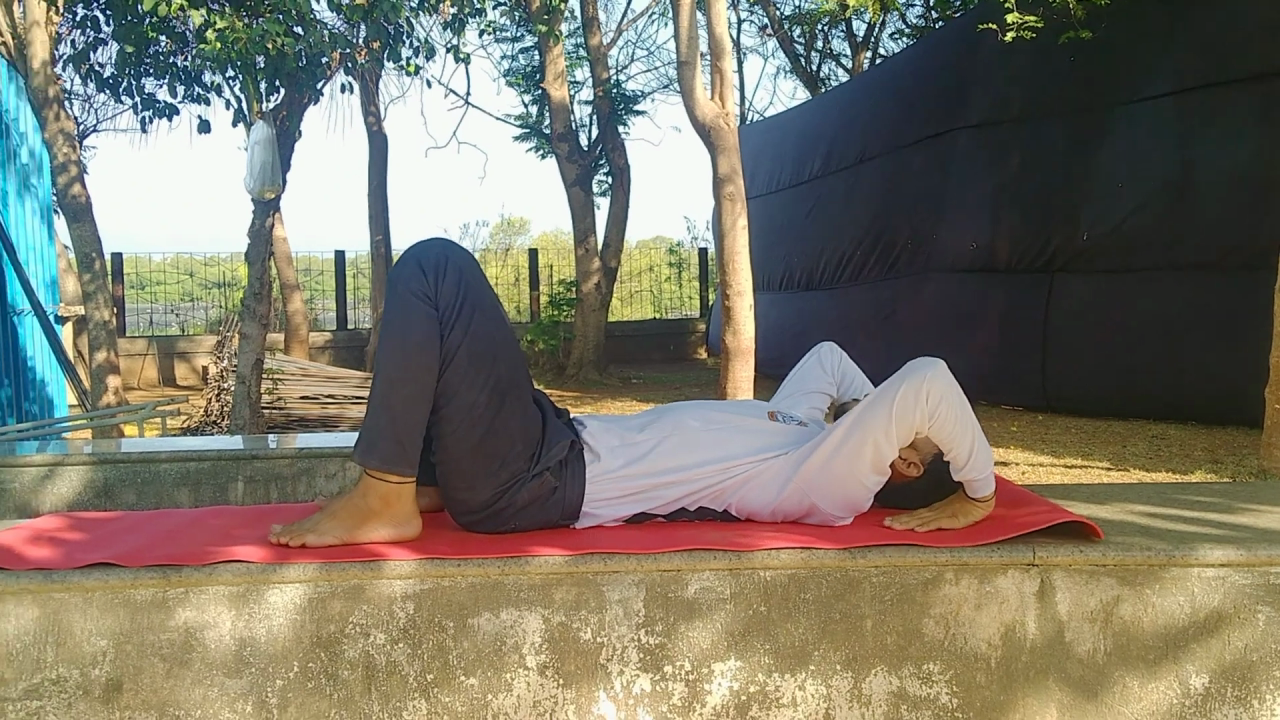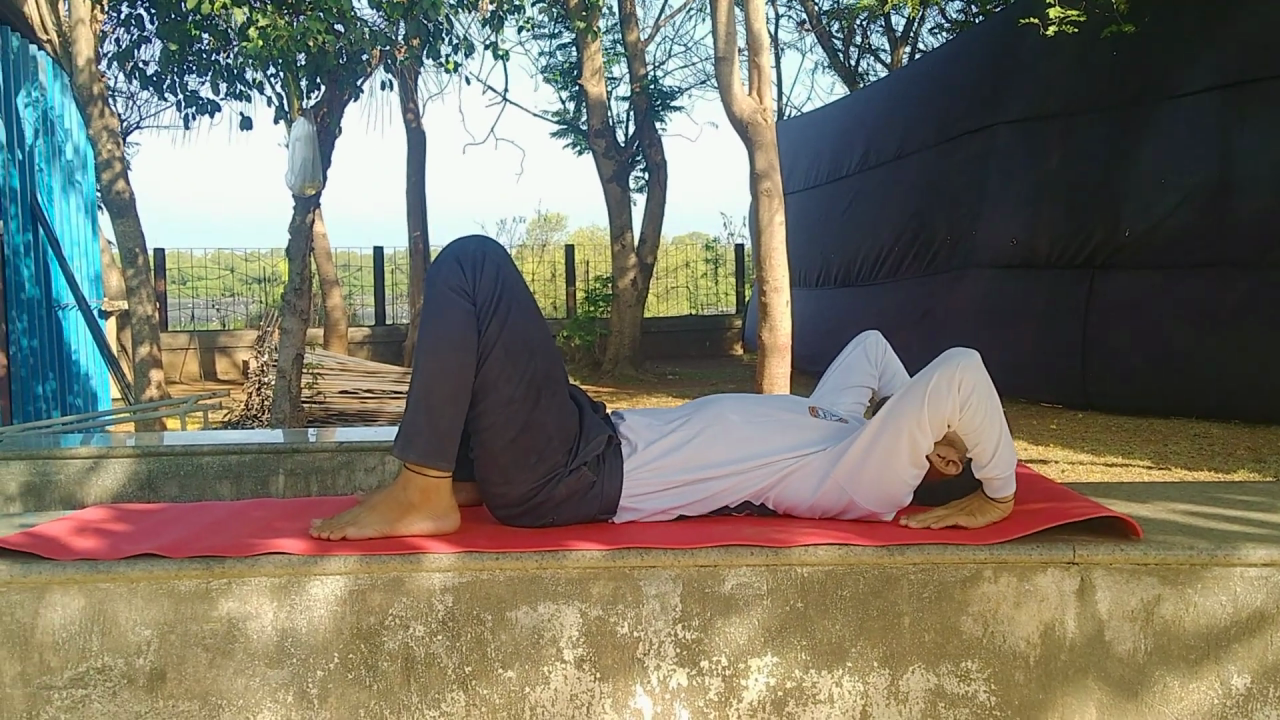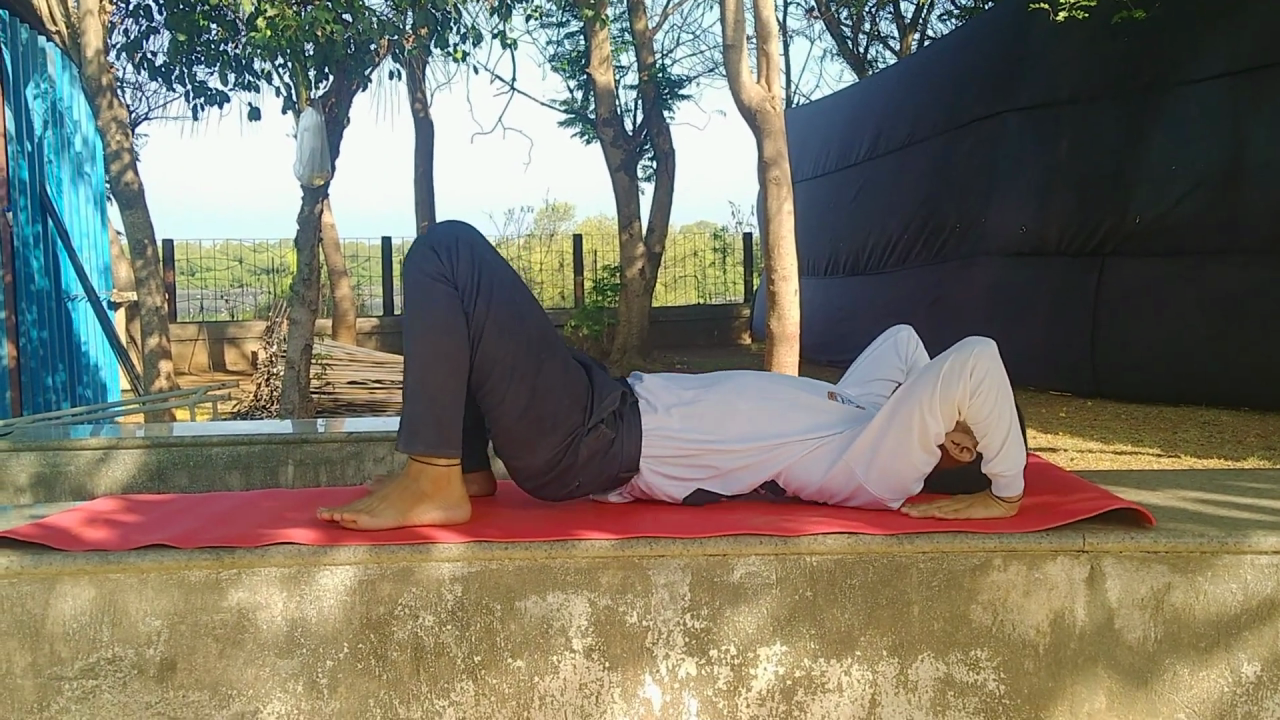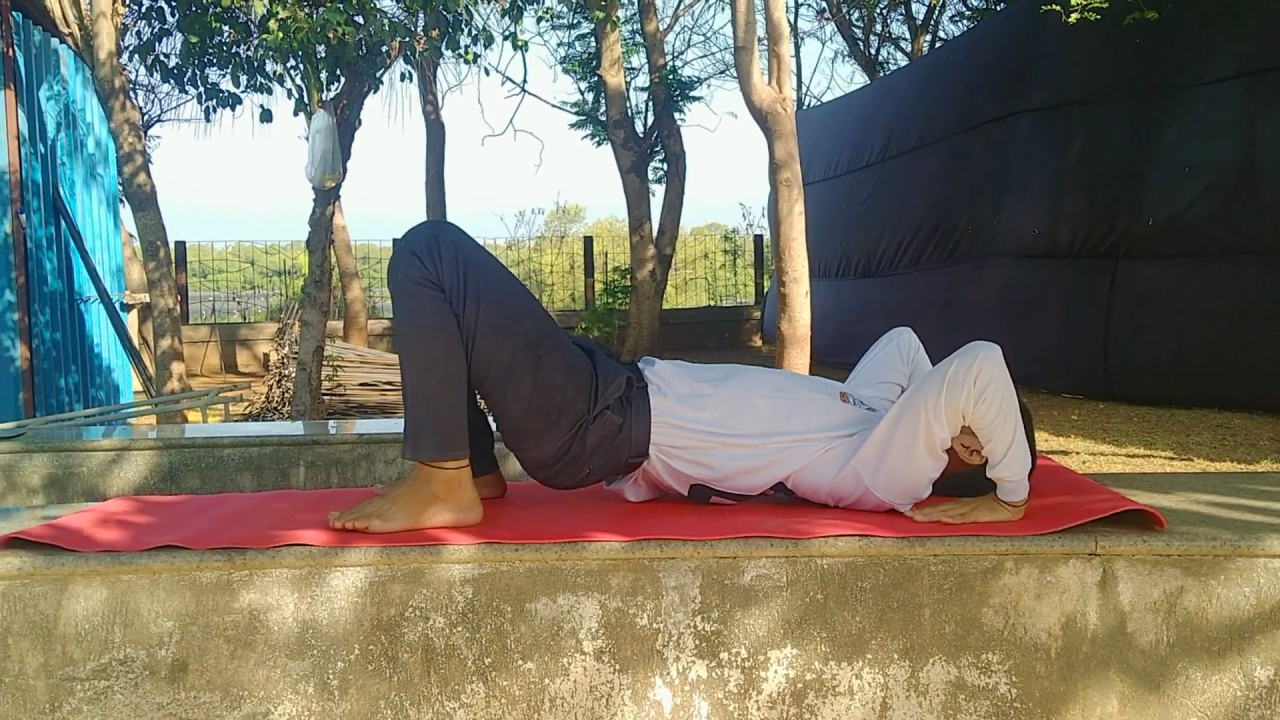
dt=0.5s
person 1, frame 1
left shoulder: (839, 487)
right shoulder: (806, 430)
left elbow: (928, 380)
right elbow: (828, 355)
left wrist: (980, 491)
right wrist: (881, 406)
left hip: (530, 479)
right hip: (563, 444)
left knee: (433, 268)
right knee: (433, 279)
left ankle: (382, 503)
right ankle: (419, 484)
person 1, frame 2
left shoulder: (878, 483)
right shoulder: (844, 422)
left elbow: (960, 370)
right elbow: (870, 340)
left wrist: (998, 494)
right wrist: (921, 404)
left hip: (563, 475)
right hip: (601, 442)
left knee: (472, 264)
right knee: (472, 273)
left ankle: (422, 495)
right ankle: (455, 480)
person 1, frame 3
left shoulder: (889, 470)
right shoulder: (865, 411)
left elbow: (976, 359)
right elbow: (902, 338)
left wrist: (1006, 491)
right wrist: (942, 400)
left hip: (584, 439)
right hip: (617, 411)
left knee: (446, 252)
right knee: (454, 261)
left ankle: (433, 485)
right ankle: (464, 468)
person 1, frame 4
left shoulder: (892, 478)
right shoulder: (878, 414)
right elbow: (902, 338)
right wrist: (936, 407)
left hip: (600, 421)
right hip: (624, 407)
left knee: (426, 253)
right knee: (438, 260)
left ankle: (442, 486)
right ankle: (472, 472)
